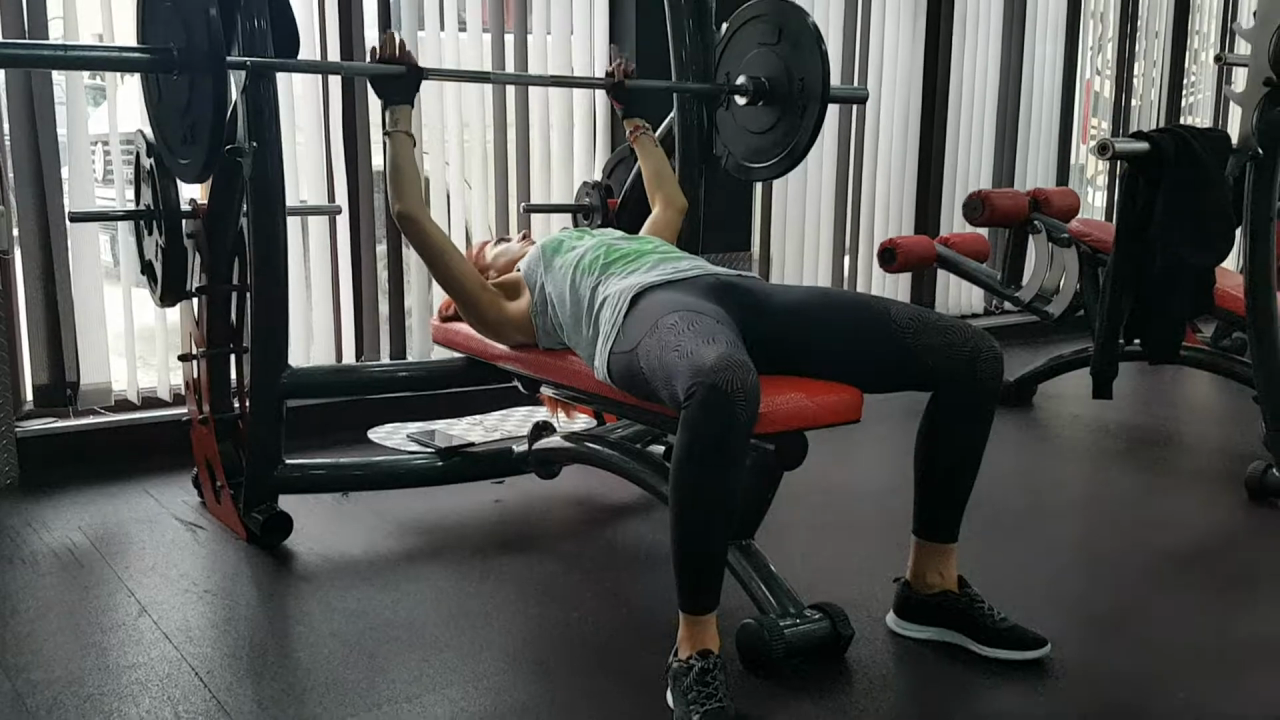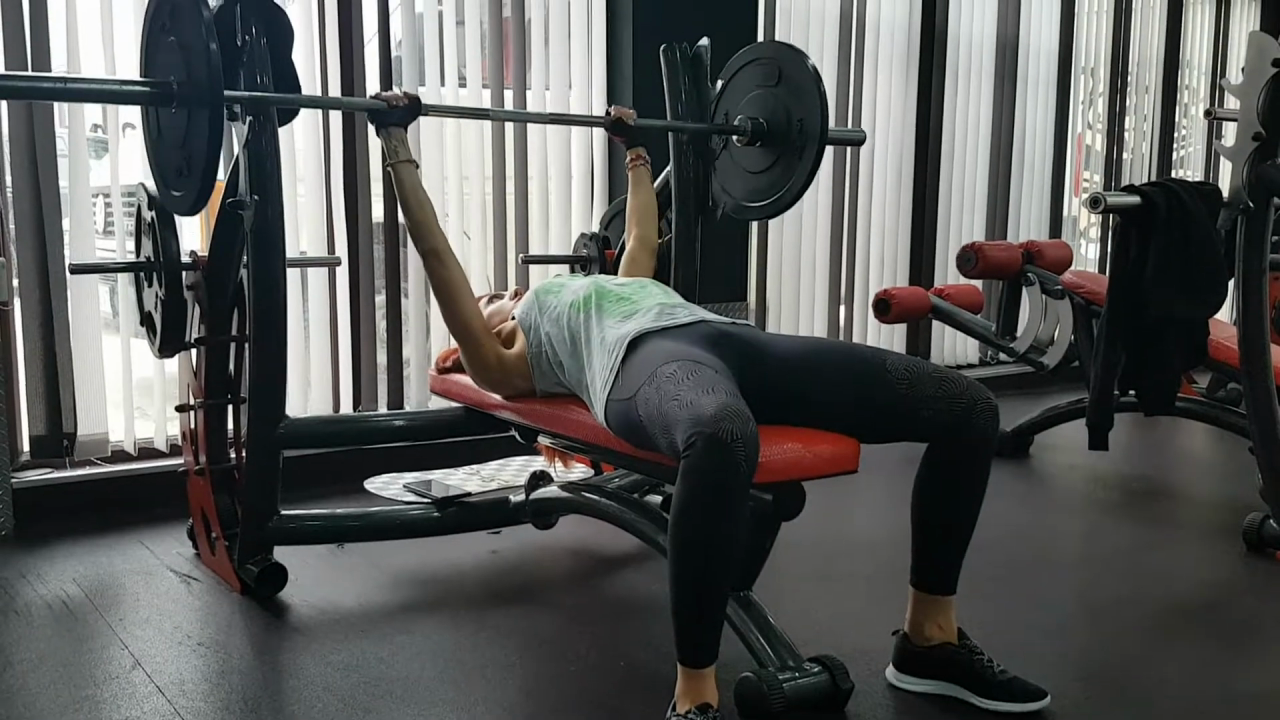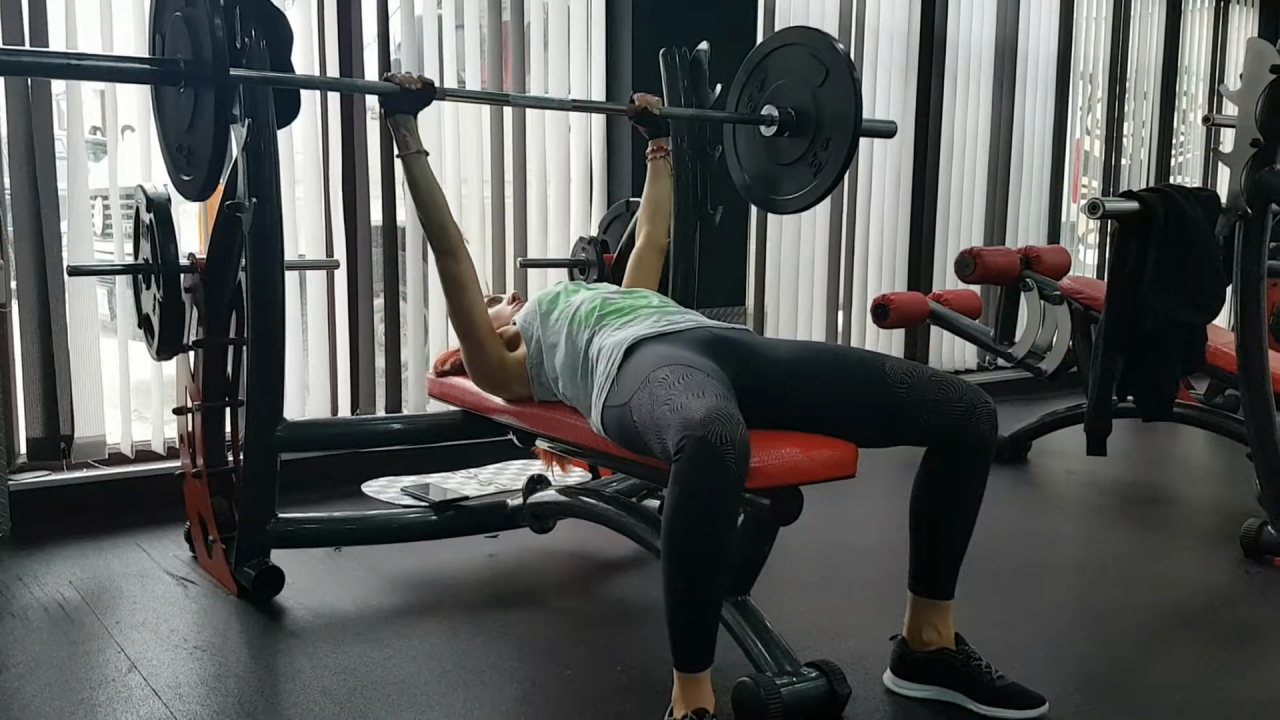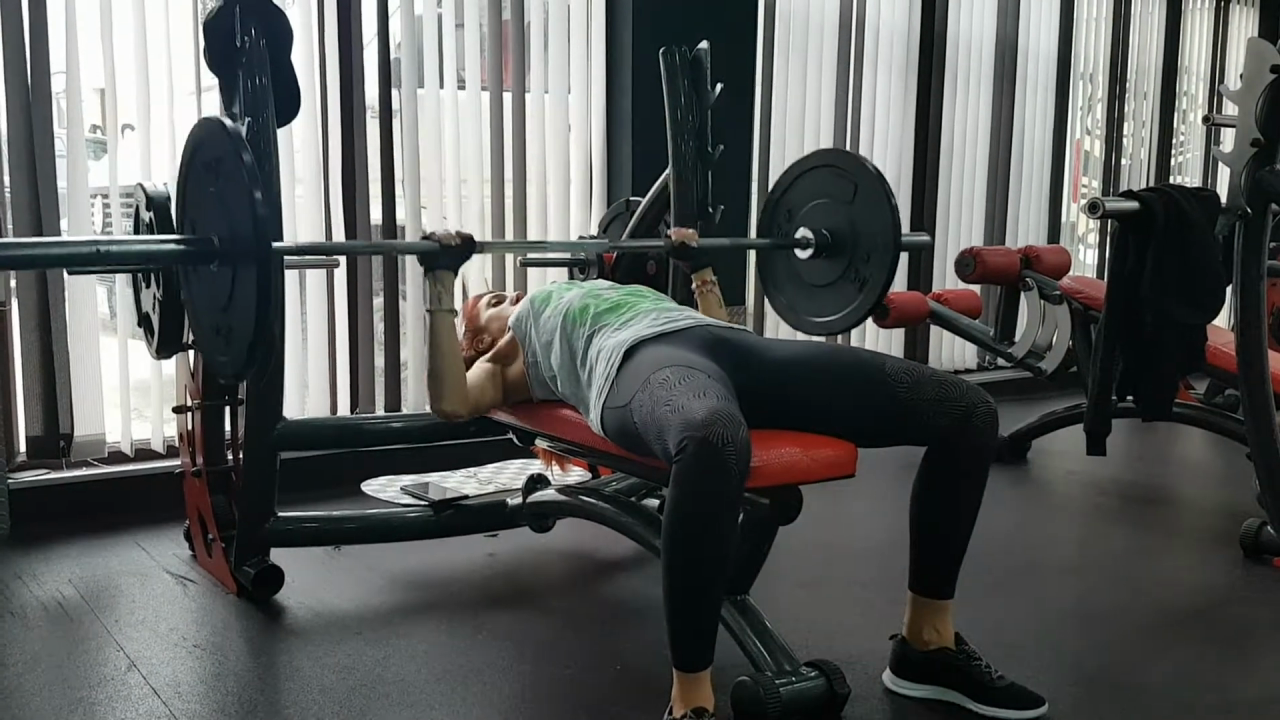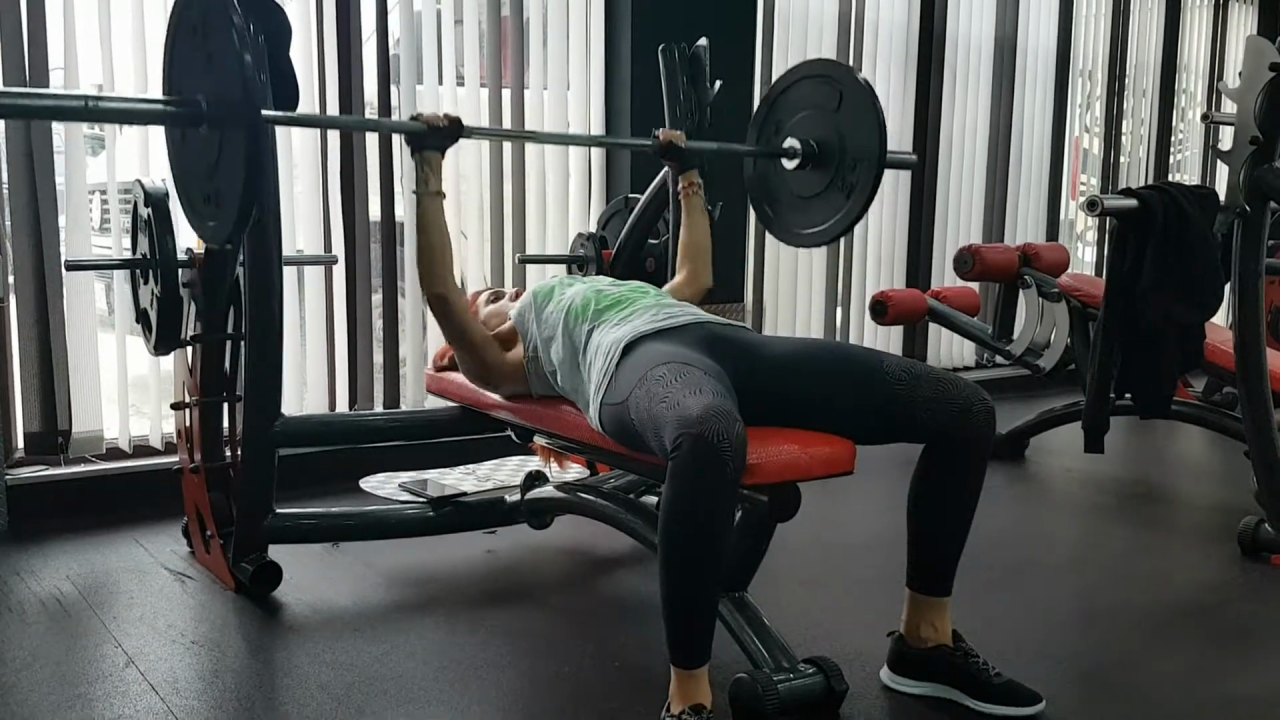
dt=1s
person 1, frame 1
left shoulder: (605, 249)
right shoulder: (511, 313)
left elbow: (671, 204)
right elbow: (413, 216)
left wrist: (632, 116)
right wrist: (398, 107)
left hip: (731, 290)
right hip: (648, 309)
left knee: (970, 357)
right knee: (722, 383)
left ankle: (931, 587)
right ankle: (694, 652)
person 1, frame 2
left shoulder: (591, 296)
right shoulder: (506, 364)
left elbow: (642, 243)
right elbow: (437, 254)
left wrist: (636, 153)
right wrist: (396, 143)
left knee: (966, 409)
right knee: (720, 436)
left ankle: (929, 640)
person 1, frame 3
left shoulder: (604, 309)
right shoulder: (506, 368)
left elbow: (652, 240)
right elbow: (450, 252)
left wrist: (658, 143)
right wrist: (406, 130)
left hip: (728, 346)
left knee: (966, 413)
right knee: (712, 441)
left ankle: (927, 646)
person 1, frame 4
left shoulder: (592, 301)
right shoulder: (506, 363)
right elbow: (450, 400)
left wrist: (701, 267)
right wrist: (441, 281)
left knee: (966, 413)
right knee: (713, 441)
left ankle: (927, 645)
person 1, frame 5
left shoulder: (600, 298)
right shoulder: (504, 364)
left elbow: (696, 280)
right elbow: (440, 291)
left wrist: (687, 177)
right wrist: (429, 167)
left knee: (964, 411)
right knee: (709, 437)
left ankle: (925, 642)
